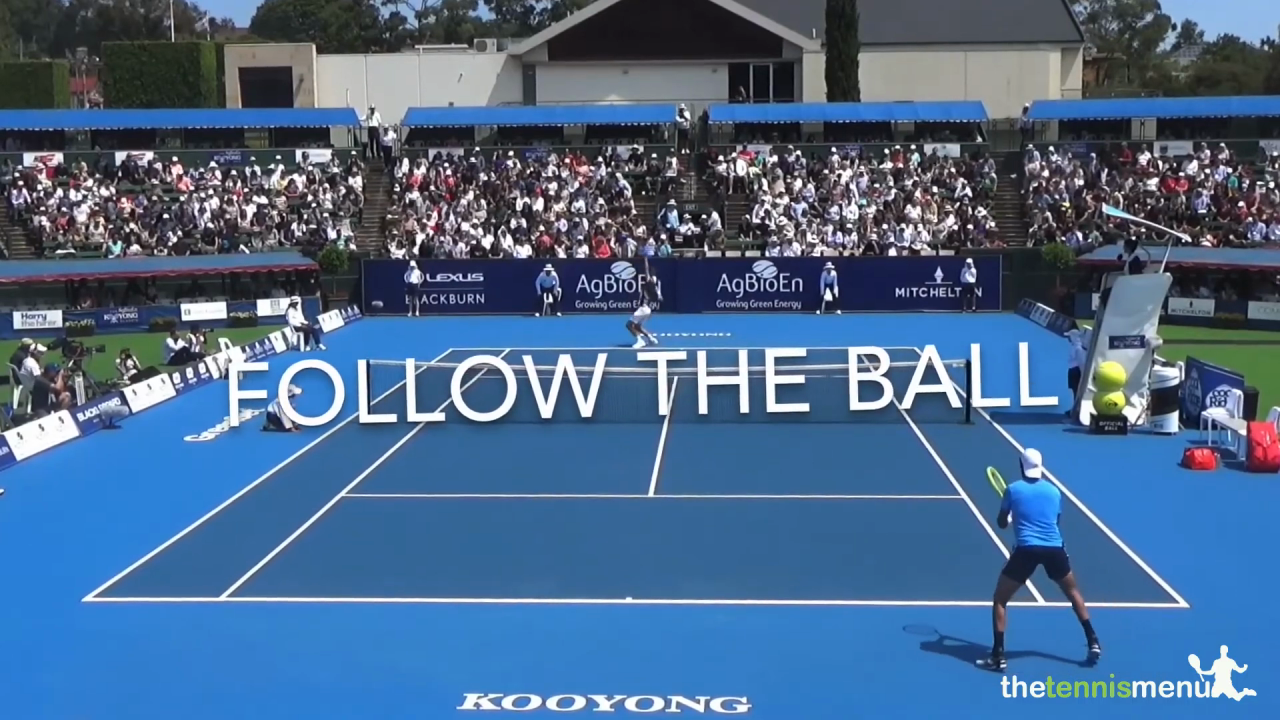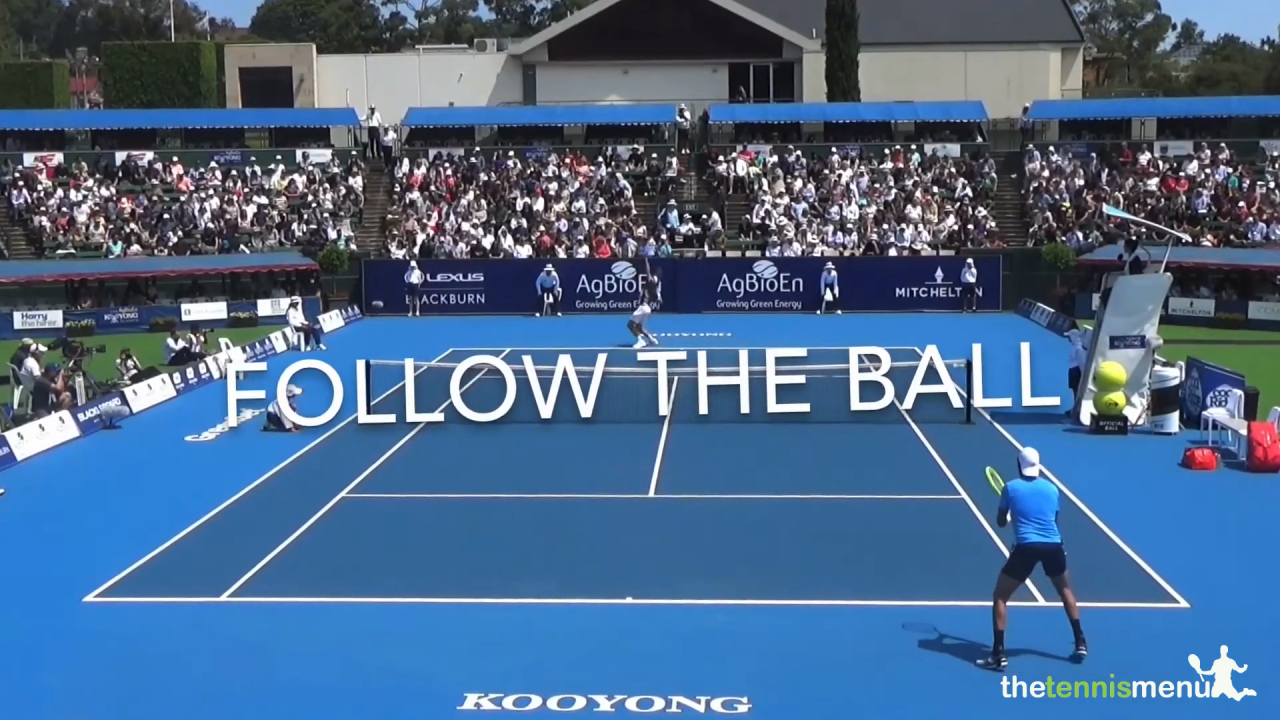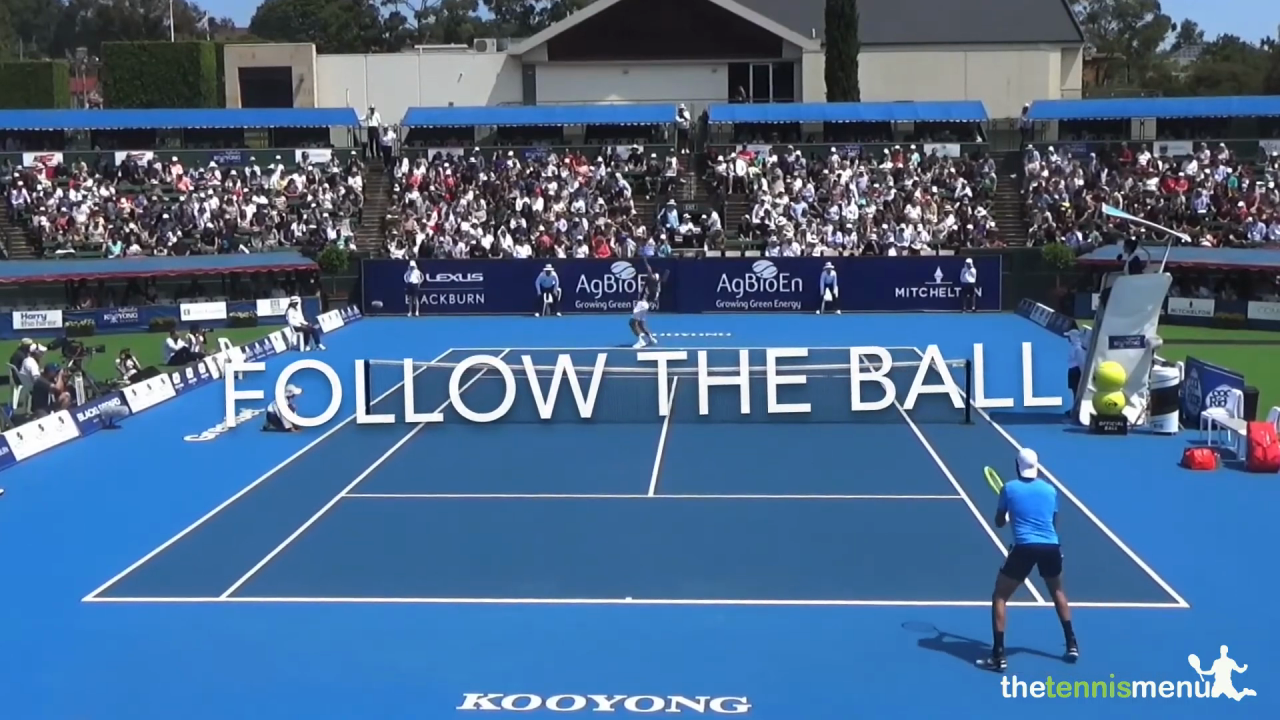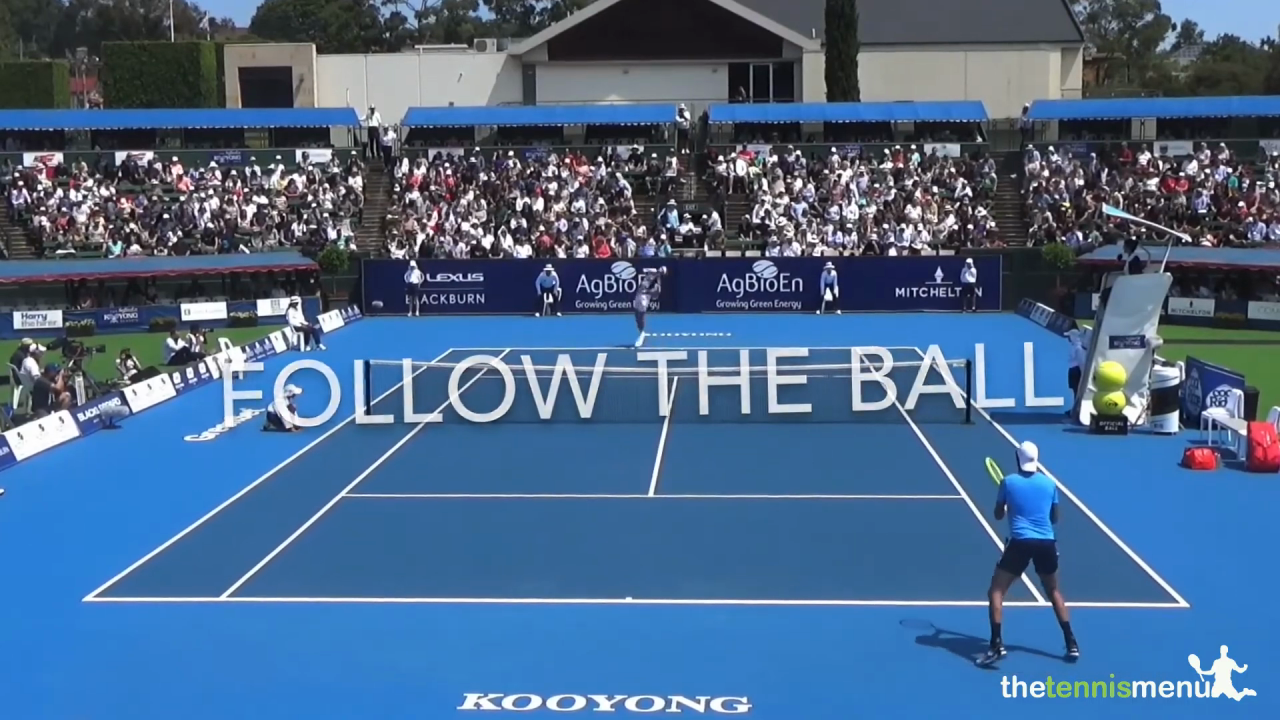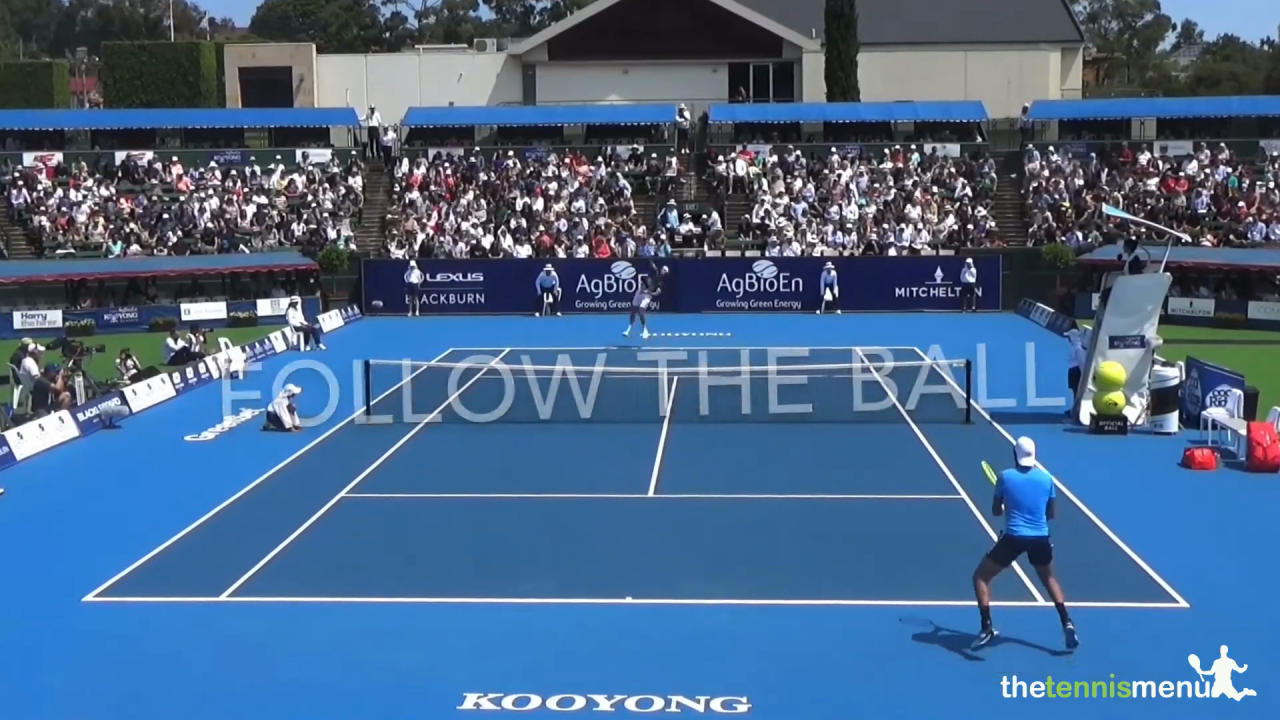
dt=0.1s
person 1, frame 1
left shoulder: (1013, 489)
right shoulder: (1053, 491)
left elbow: (1002, 522)
left hip: (1026, 549)
right hip: (1054, 549)
left knee: (1000, 599)
right knee: (1073, 593)
left ankle: (998, 656)
right ankle: (1093, 642)
person 1, frame 2
left shoulder: (1011, 488)
right shoulder: (1052, 489)
left elbow: (1001, 522)
left hip: (1026, 547)
right hip: (1053, 546)
left knee: (1000, 598)
right knee: (1065, 590)
left ankle: (998, 654)
right ankle: (1080, 643)
person 1, frame 3
left shoulder: (1009, 489)
right shoulder: (1050, 490)
left elbow: (999, 522)
left hip: (1024, 548)
right hip: (1051, 547)
left knee: (999, 598)
right knee: (1057, 592)
left ankle: (998, 655)
right ankle: (1072, 645)
person 1, frame 4
left shoulder: (1009, 482)
right shoulder: (1049, 484)
left elbow: (998, 515)
left hip: (1020, 542)
right hip: (1047, 543)
left knee: (996, 591)
right knee: (1053, 592)
left ankle: (996, 646)
right ankle: (1071, 645)
person 1, frame 5
left shoulder: (1006, 477)
right shoulder: (1046, 478)
left elbow: (996, 511)
right elbow: (1051, 514)
left hip: (1014, 537)
right hip: (1040, 538)
left knee: (980, 577)
right knee: (1049, 579)
left ankle: (986, 627)
right ankle: (1066, 624)
